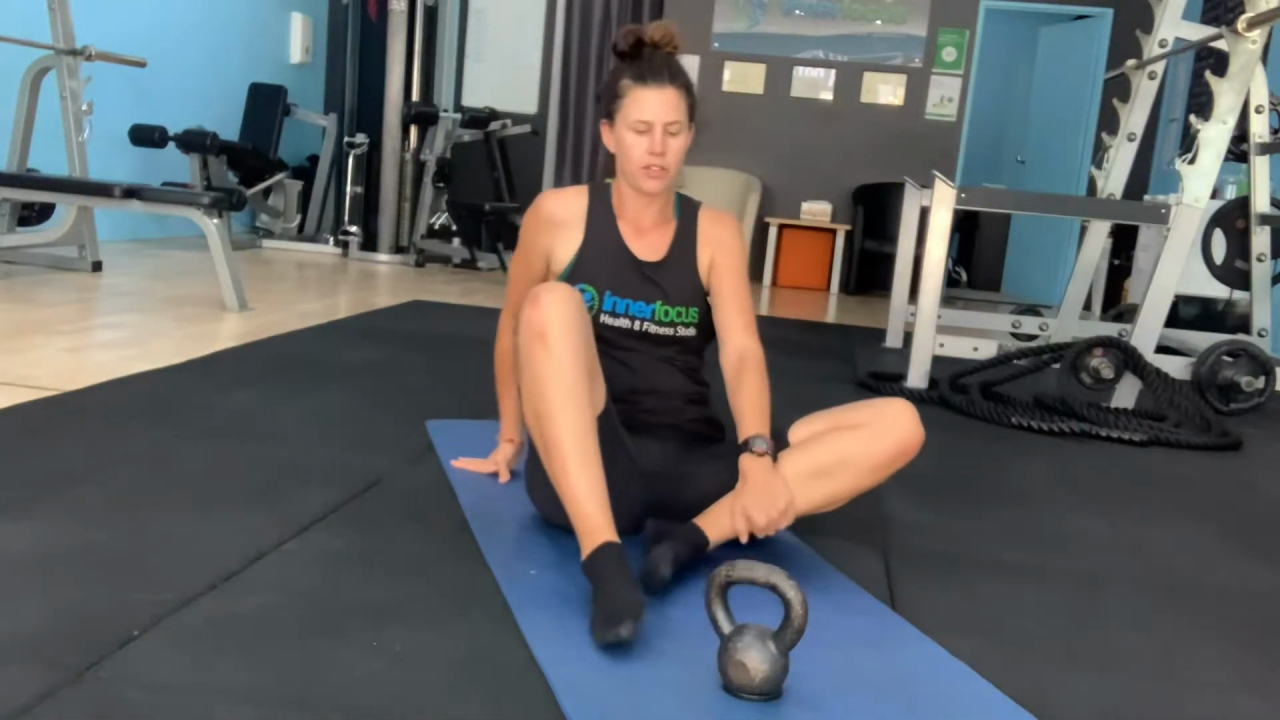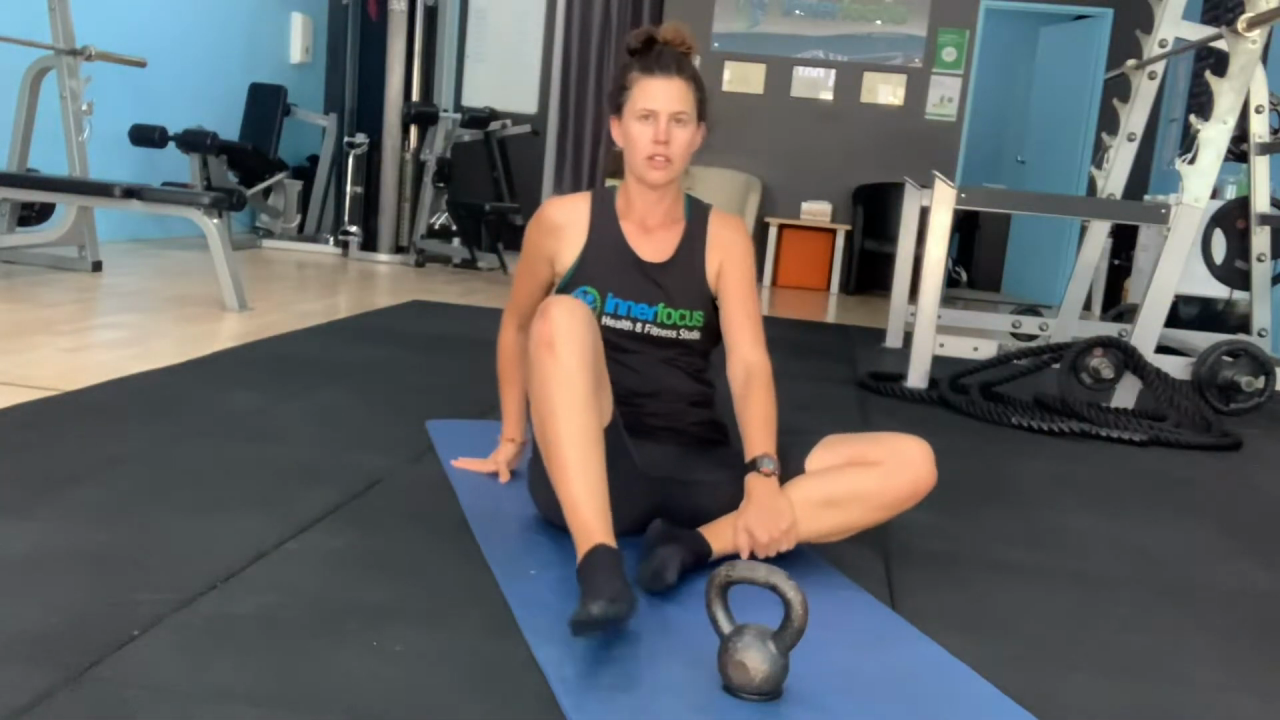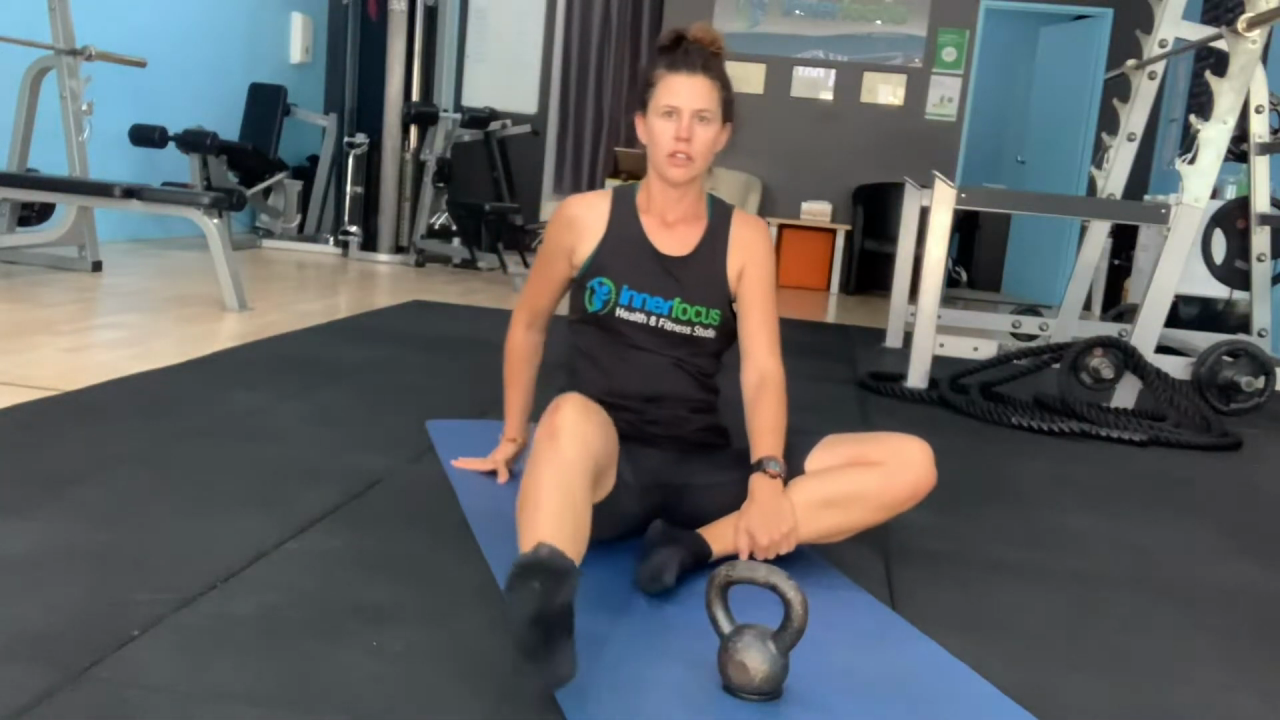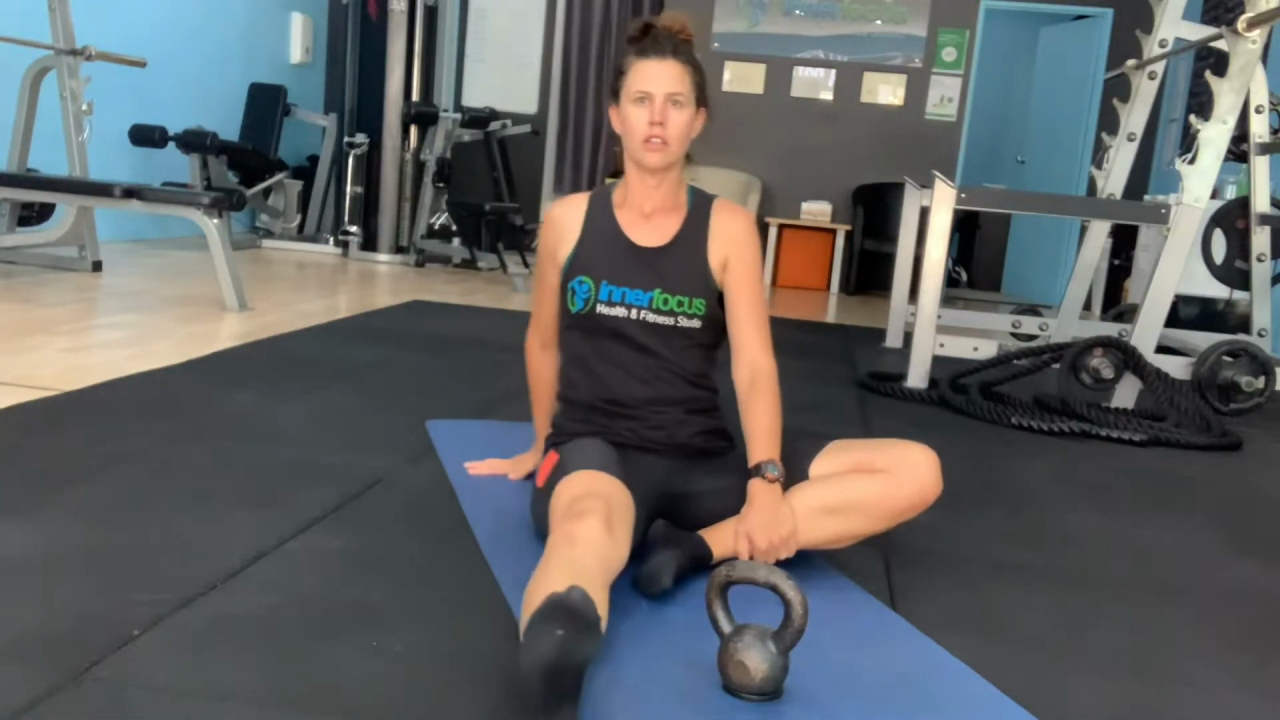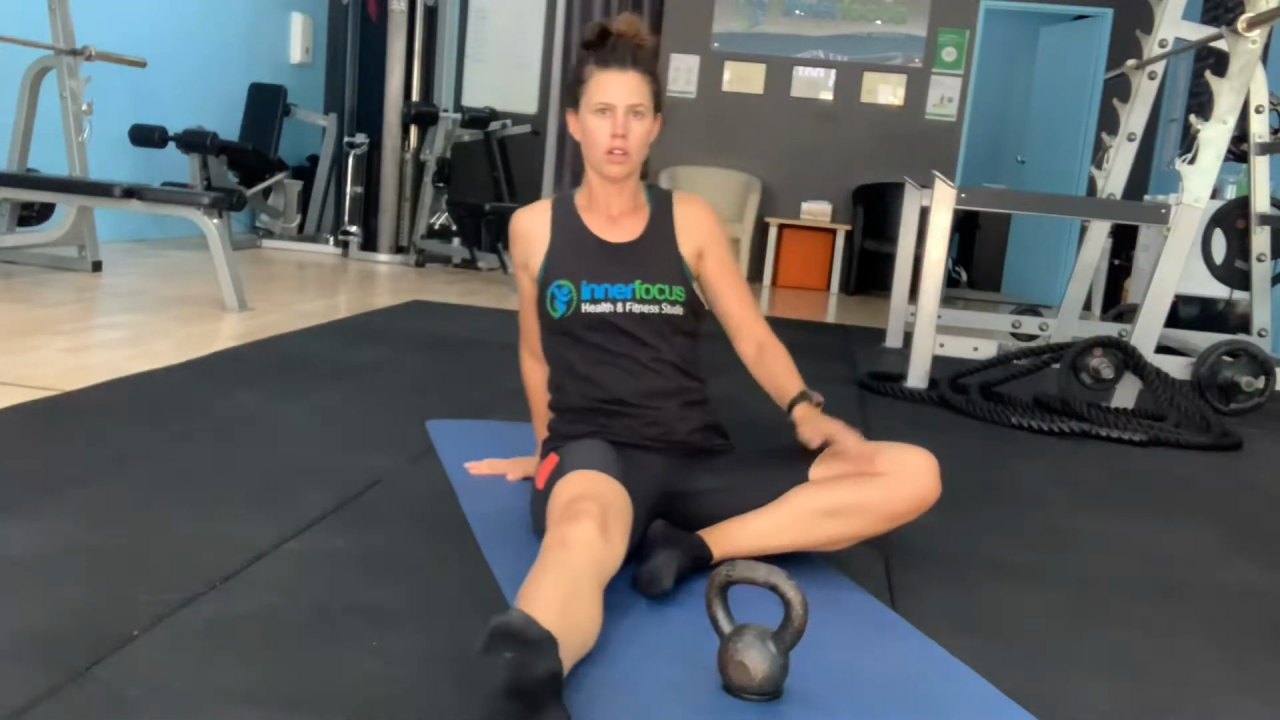
dt=0.4s
person 1, frame 1
left shoulder: (716, 232)
right shoulder: (560, 214)
left elbow: (742, 352)
right elbow: (512, 329)
left wrist: (757, 460)
right wrist: (510, 439)
left hip: (689, 467)
right hip: (585, 470)
left knee: (897, 425)
right knee: (552, 303)
left ankle: (696, 533)
right ankle: (604, 559)
person 1, frame 2
left shoulder: (724, 236)
right shoulder: (565, 220)
left elbow: (749, 364)
right elbow: (517, 327)
left wrist: (763, 478)
right wrist: (512, 439)
left hip: (694, 466)
right hip: (596, 464)
left knee: (910, 465)
right knee: (562, 321)
left ankle: (702, 542)
right ankle: (598, 567)
person 1, frame 3
left shoulder: (746, 237)
right shoulder: (585, 217)
left elbow: (763, 371)
right elbow: (528, 323)
left wrist: (767, 480)
right wrist: (512, 438)
left hip: (697, 464)
right hip: (606, 459)
left knee: (910, 464)
right knee: (574, 418)
left ankle: (701, 542)
right ankle: (545, 598)
person 1, frame 4
left shoulder: (727, 225)
right shoulder: (569, 218)
left elbow: (754, 362)
right elbow: (545, 343)
left wrist: (765, 483)
right wrist: (543, 445)
left hip: (700, 457)
right hip: (595, 446)
left knee: (916, 472)
right knee: (589, 525)
left ankle: (700, 546)
person 1, frame 5
left shoulder: (690, 218)
right shoulder: (535, 226)
left elbow: (751, 332)
left wrist: (805, 411)
right wrist: (547, 449)
left hip: (696, 454)
right hip: (593, 449)
left knee: (911, 475)
right knee: (584, 531)
left ankle: (699, 547)
